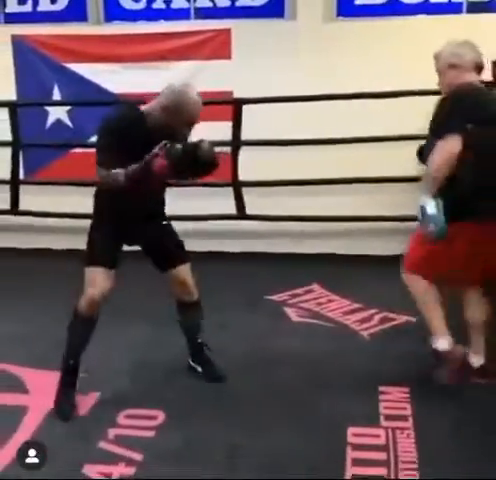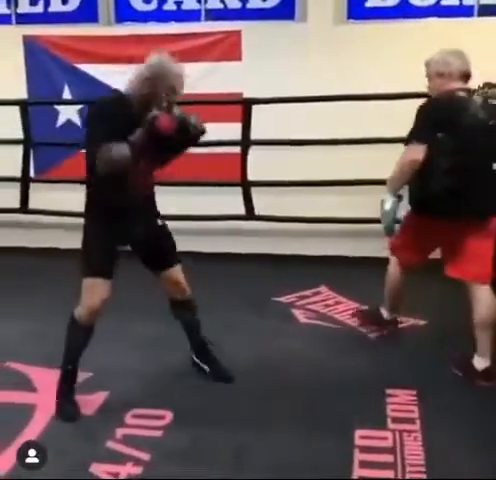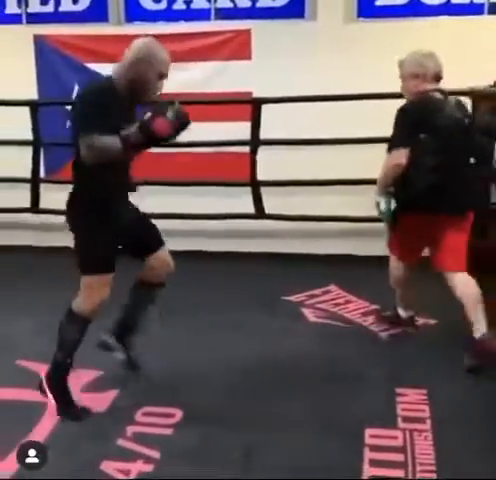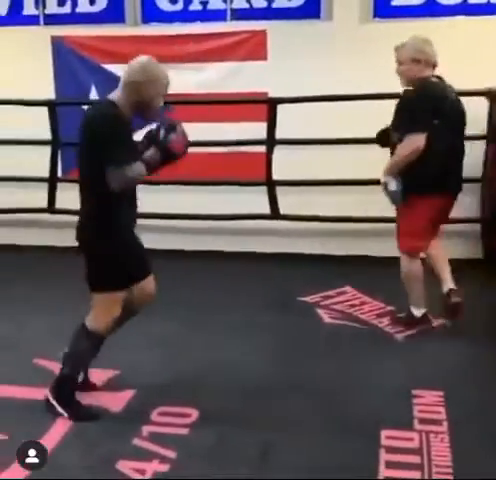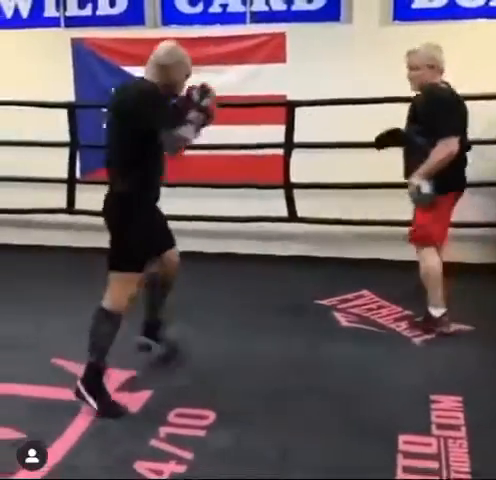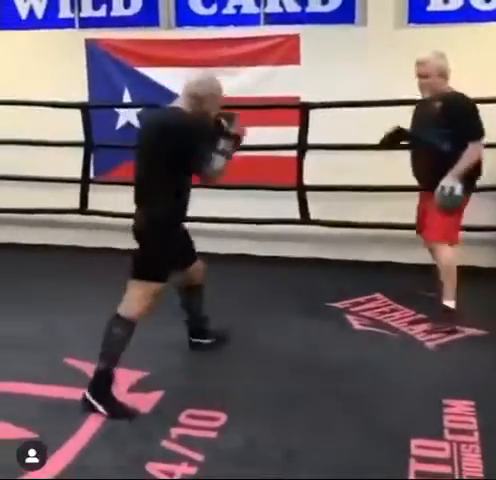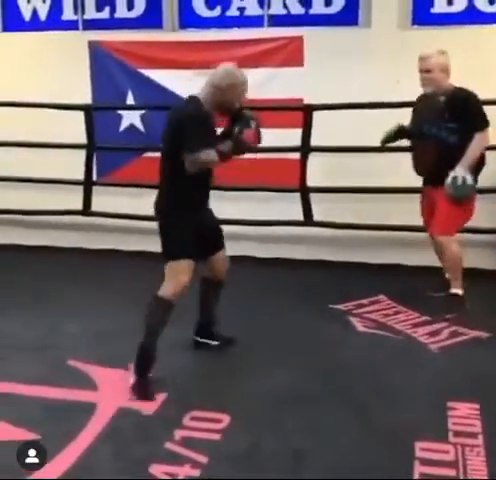
dt=0.2s
person 1, frame 1
left shoulder: (171, 133)
right shoulder: (119, 124)
left elbow: (180, 173)
right elbow: (104, 178)
left wrist: (199, 162)
right wrist: (146, 170)
left hip: (150, 217)
right hip: (112, 220)
left knee: (186, 284)
right knee: (94, 295)
left ankle: (197, 355)
right ankle: (67, 379)
person 1, frame 2
left shoulder: (149, 111)
right shoulder: (105, 109)
right elbow: (106, 162)
left wrist: (179, 137)
right wrist: (147, 134)
left hip: (143, 213)
right hip: (105, 218)
left knee: (177, 284)
right knee: (93, 302)
left ankle: (201, 352)
right ankle: (65, 384)
person 1, frame 3
left shoulder: (125, 100)
right shoulder: (99, 95)
right elbow: (89, 151)
left wrist: (153, 128)
right wrist: (138, 134)
left hip: (118, 205)
right hip: (92, 210)
left knee: (161, 267)
right knee: (94, 296)
left ankle: (121, 335)
right ankle: (55, 380)
person 1, frame 4
left shoulder: (116, 116)
right shoulder: (108, 119)
right elbow: (119, 179)
left wrist: (152, 147)
right wrist: (160, 154)
left hip: (116, 224)
right hip: (102, 229)
left knee: (144, 291)
right knee: (106, 312)
left ankle: (83, 352)
right ankle: (61, 391)
person 1, frame 5
left shoulder: (131, 93)
right shoulder: (147, 95)
right elbow: (176, 142)
left wrist: (181, 109)
right wrist: (198, 113)
left hip: (135, 200)
right hip: (131, 205)
left knee: (168, 261)
right knee: (121, 292)
left ankle: (151, 331)
right ankle: (90, 380)
person 1, frame 6
left shoulder: (161, 119)
right shoulder: (182, 126)
right elbow: (210, 172)
left wrist: (210, 136)
right wrist: (229, 140)
left hip: (163, 218)
right hip: (158, 222)
left knee: (194, 272)
right knee: (138, 302)
left ankle: (199, 331)
right ankle: (99, 386)
person 1, frame 7
left shoulder: (202, 113)
right shoulder: (190, 113)
right elbow: (192, 163)
left wrist: (231, 138)
right wrist: (231, 145)
left hip: (196, 206)
right hip: (177, 209)
left knee: (218, 267)
right knee: (177, 282)
left ankle: (205, 331)
right ankle: (143, 360)
person 2, frame 1
left shoulder: (458, 100)
left elbow: (448, 149)
left wrist: (429, 195)
left hip: (458, 208)
left knee: (415, 272)
left ankle: (445, 348)
person 2, frame 2
left shoulder: (435, 108)
left elbow: (414, 156)
left wrist: (392, 192)
left hip: (435, 207)
left knee: (400, 257)
left ankle: (387, 314)
person 2, frame 3
left shoulder: (412, 112)
right shoulder: (461, 109)
left elbow: (398, 159)
left wrist: (381, 190)
left hip: (418, 203)
right hip: (460, 203)
left knee: (400, 255)
right knee: (456, 270)
left ankle: (404, 314)
person 2, frame 4
left shoulder: (417, 96)
right shoulder: (448, 94)
left elbow: (416, 142)
left wrist: (389, 171)
right wrist: (396, 137)
left hip: (422, 184)
right hip: (448, 181)
left knee: (410, 248)
right knee: (429, 239)
left ankle: (418, 313)
right ankle: (450, 289)
person 2, frame 5
left shoulder: (443, 100)
right shoulder: (429, 98)
left elbow: (451, 145)
left wrist: (421, 176)
right wrist: (399, 136)
left hip: (439, 184)
right hip: (435, 182)
left knee: (425, 243)
right knee: (432, 238)
left ankle: (437, 314)
right ankle: (431, 288)
person 2, frame 6
left shoulder: (460, 106)
right shoulder: (423, 106)
left elbow: (476, 147)
left wrist: (452, 177)
right wrist: (401, 136)
left hip: (450, 187)
right hip: (430, 185)
left knee: (440, 241)
right knee: (430, 236)
left ankle: (449, 306)
right ankle: (448, 290)
person 2, frame 7
left shoulder: (463, 98)
right shoulder: (422, 102)
left elbow: (482, 134)
left wrist: (464, 166)
right wrist: (400, 133)
left hip: (455, 180)
right hip: (431, 179)
left knee: (444, 234)
right knee: (436, 234)
left ankle: (456, 291)
right ankle: (450, 280)
